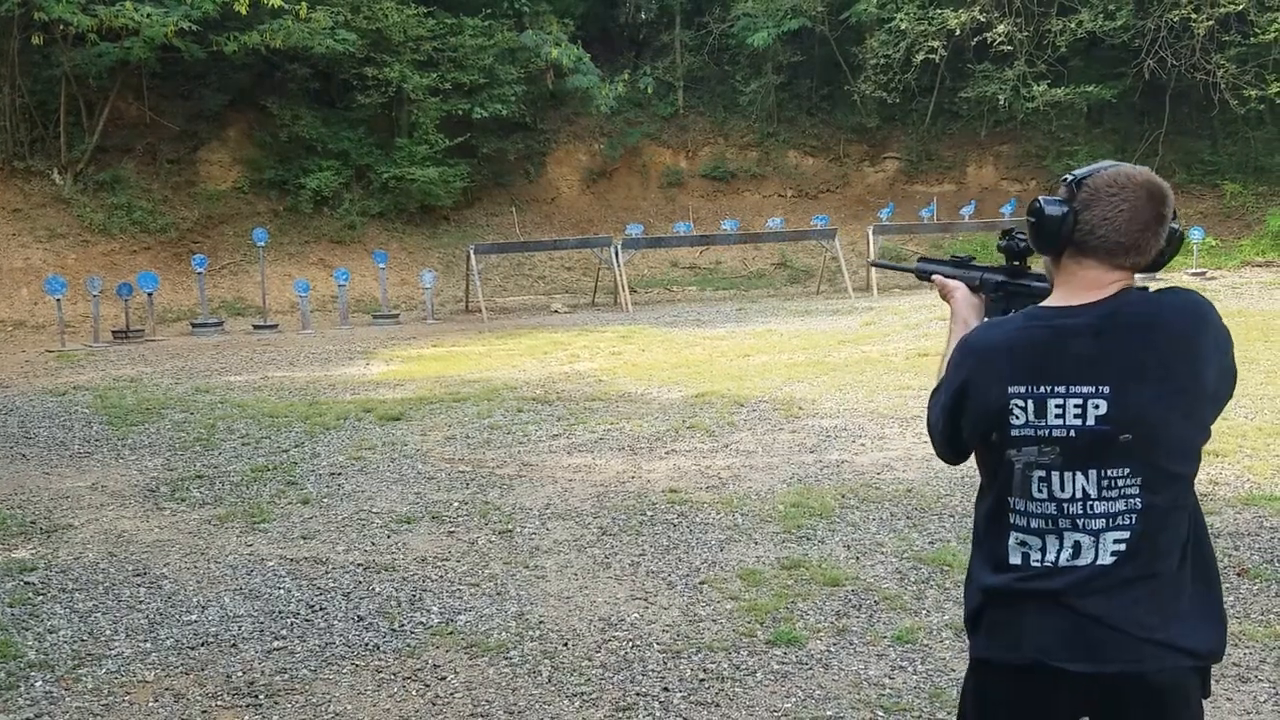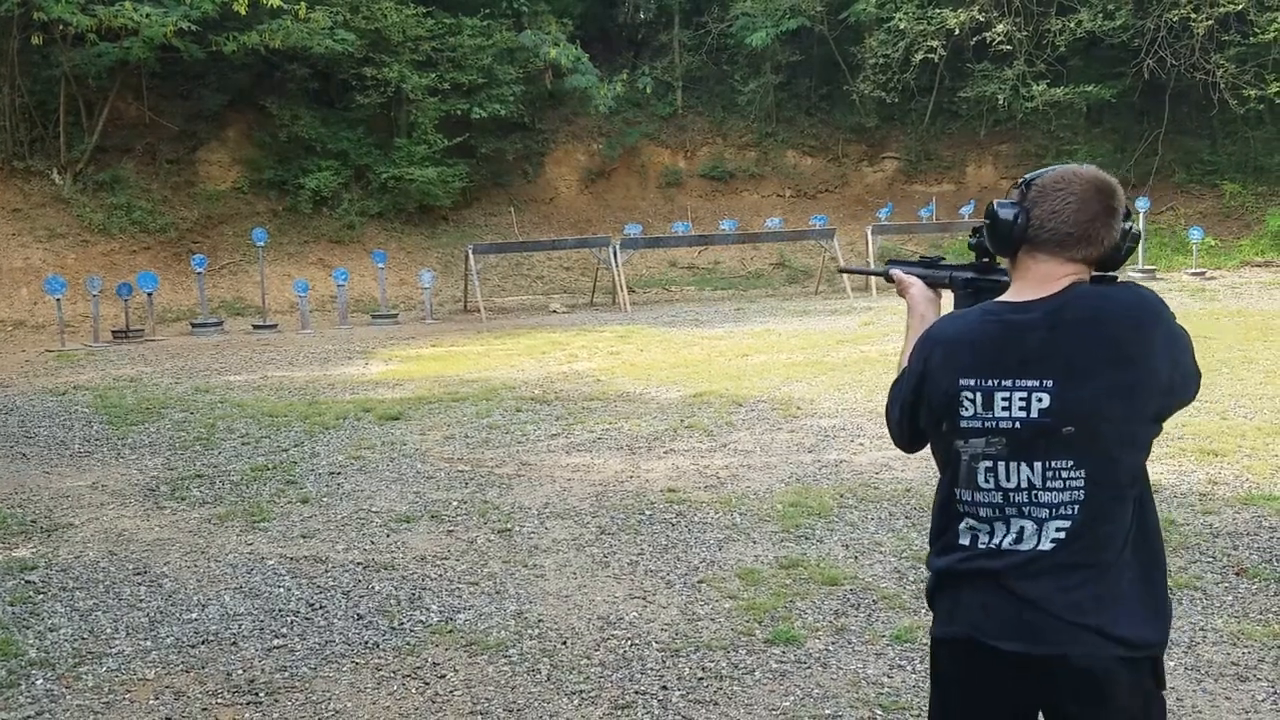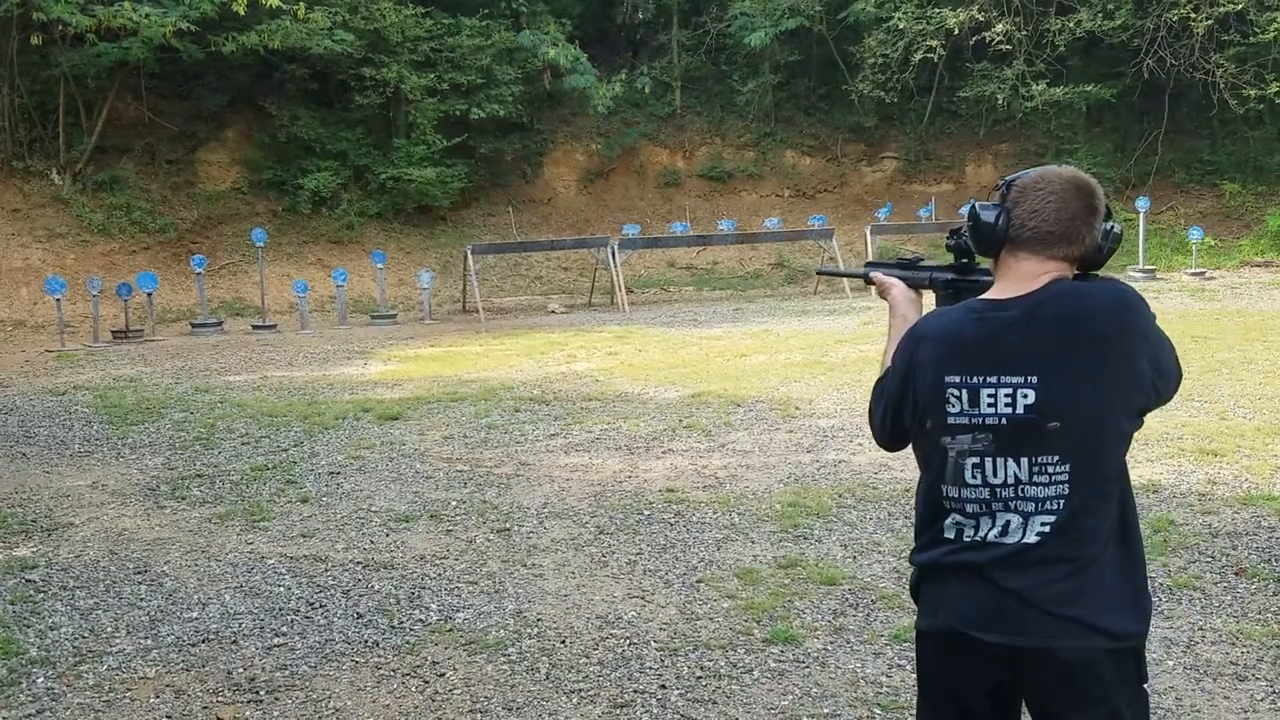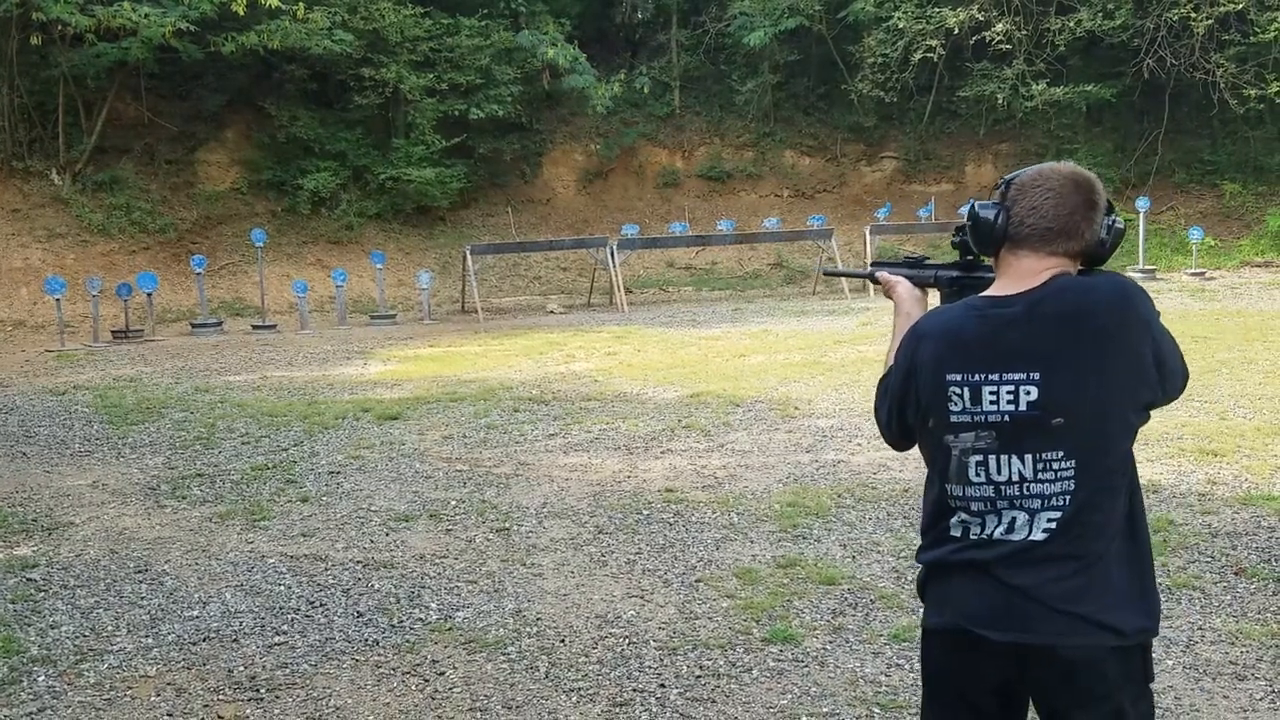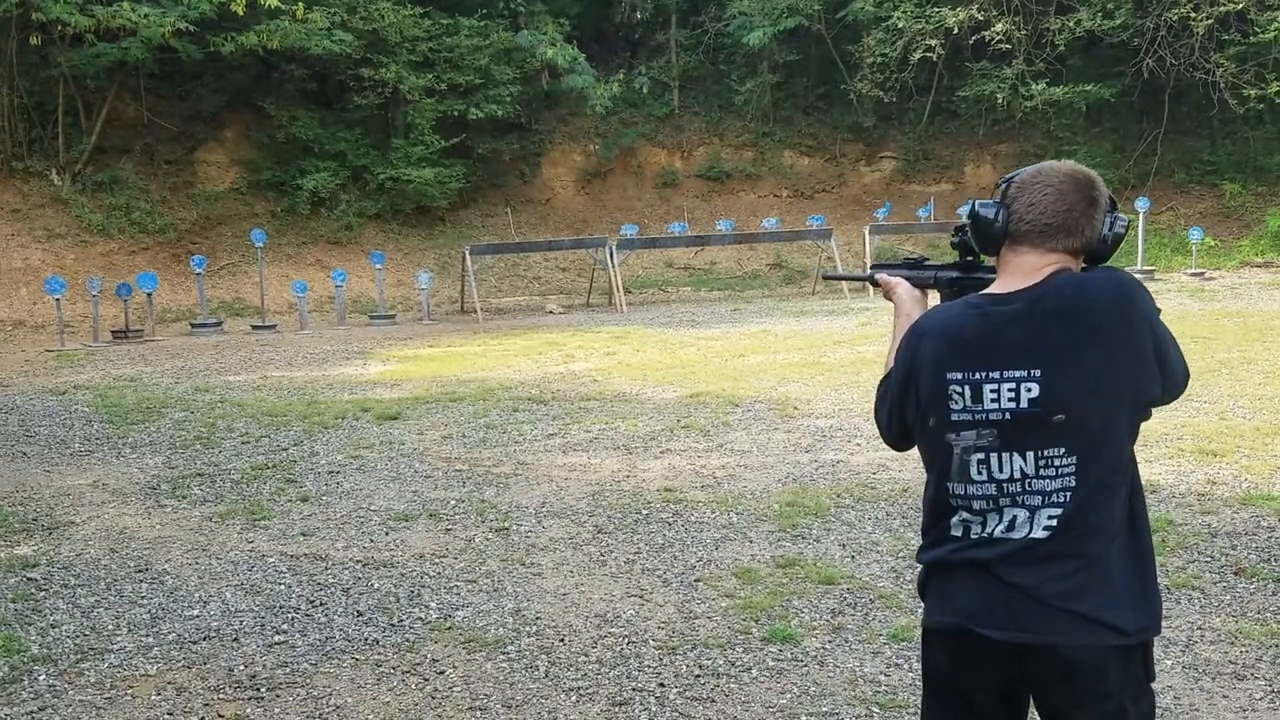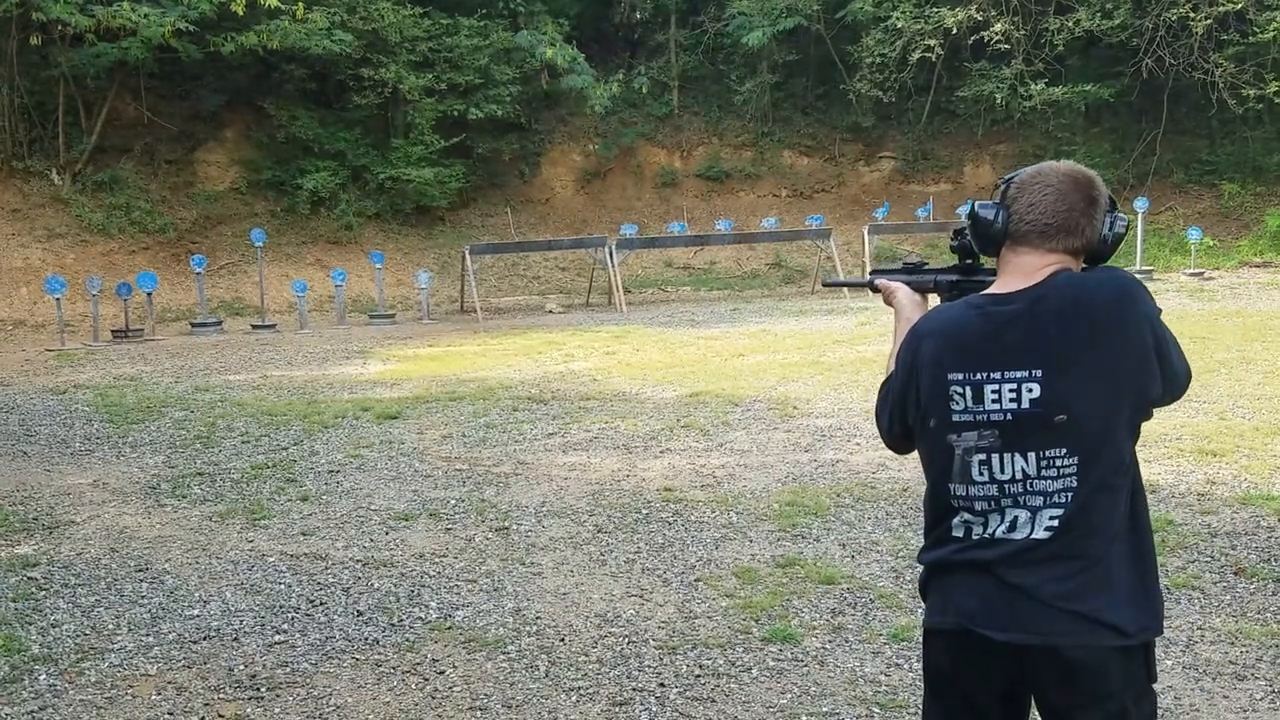
dt=0.4s
person 1, frame 1
left shoulder: (988, 349)
right shoulder: (1187, 327)
left elbow: (950, 440)
left wrist: (964, 313)
left hip: (1019, 642)
right hip: (1153, 645)
person 1, frame 2
left shoulder: (948, 340)
right shoulder: (1135, 321)
left elbow: (906, 429)
right elbow: (1180, 381)
left hip: (973, 628)
right hip: (1101, 635)
person 1, frame 3
left shoulder: (932, 336)
right shoulder: (1113, 315)
left elbow: (889, 428)
right elbow: (1161, 380)
left hip: (957, 621)
right hip: (1083, 627)
person 1, frame 4
left shoulder: (934, 333)
right shoulder: (1115, 308)
left elbow: (896, 426)
right elbow: (1168, 380)
left hip: (963, 619)
right hip: (1090, 622)
person 1, frame 5
left shoulder: (935, 331)
right shoulder: (1115, 304)
left elbow: (896, 428)
right elbow: (1168, 381)
left hip: (963, 619)
right hip: (1091, 620)
person 1, frame 6
left shoulder: (935, 332)
right shoulder: (1115, 304)
left elbow: (897, 431)
right elbow: (1170, 382)
left hip: (965, 619)
right hip: (1092, 621)
